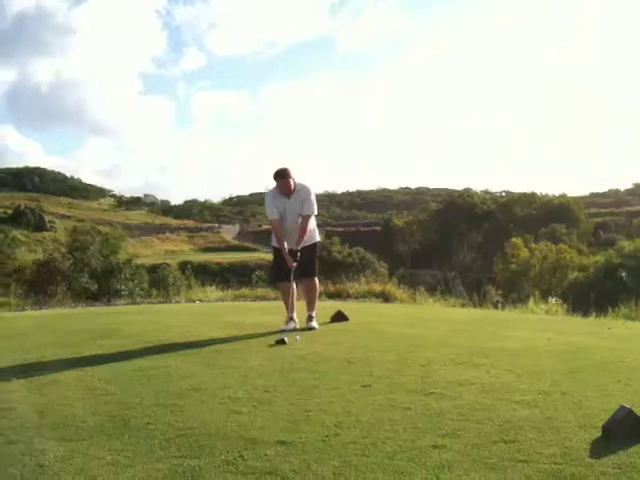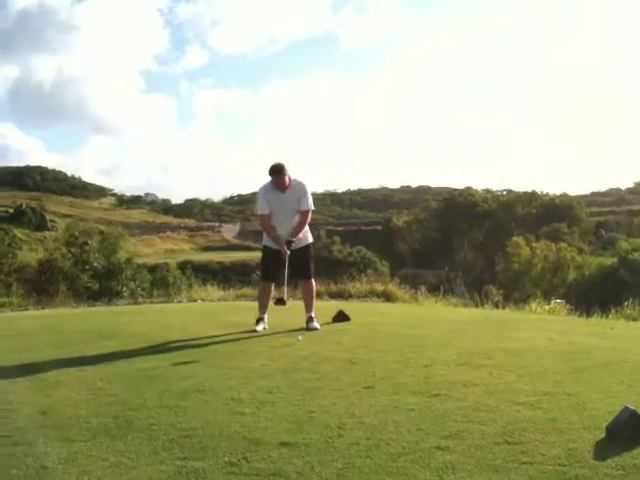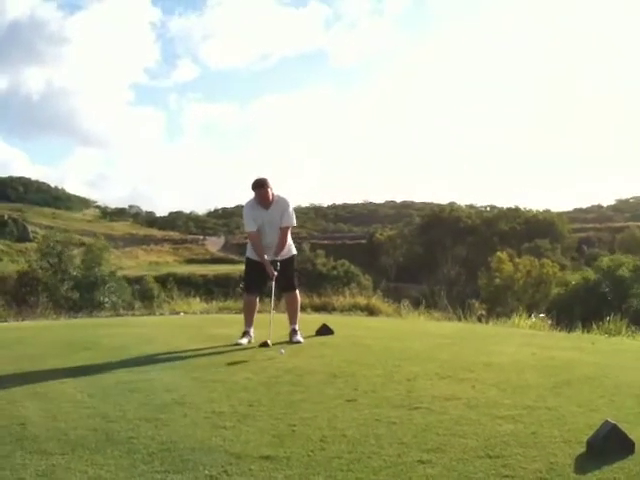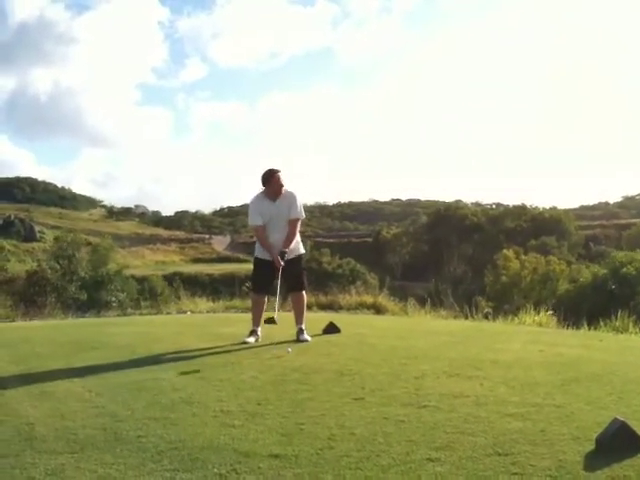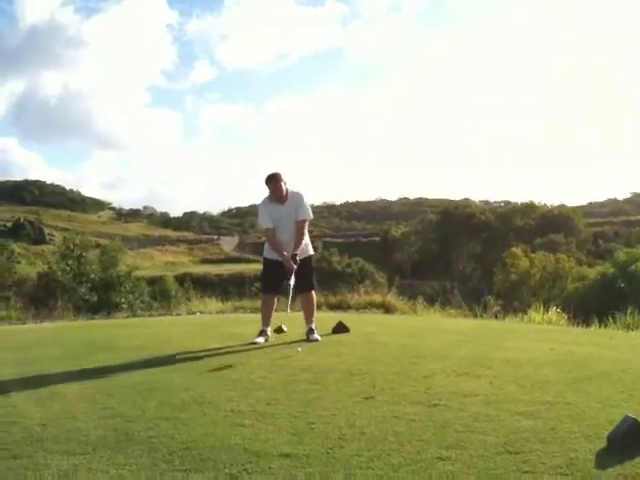
dt=1s
person 1, frame 1
left shoulder: (306, 192)
right shoulder: (271, 196)
left elbow: (305, 222)
right elbow: (276, 226)
left wrist: (297, 247)
right wrist: (285, 251)
left hip: (307, 240)
right hip: (282, 243)
left knee: (310, 277)
right knee: (284, 280)
left ankle: (311, 316)
right ankle: (291, 317)
person 1, frame 2
left shoulder: (301, 188)
right shoulder: (264, 192)
left elbow: (305, 216)
right elbow: (265, 222)
left wrist: (291, 239)
right wrist: (280, 243)
left hip: (300, 241)
right hip: (272, 243)
left knee: (307, 278)
right knee: (267, 280)
left ankle: (310, 317)
right ankle: (262, 318)
person 1, frame 3
left shoulder: (284, 204)
right shoulder: (249, 208)
left elbow: (285, 233)
right elbow: (253, 239)
left wrist: (275, 258)
right wrist: (266, 263)
left hip: (284, 254)
right hip: (256, 256)
left knee: (291, 290)
right knee: (250, 292)
left ankle: (294, 330)
right ankle: (248, 332)
person 1, frame 4
left shoulder: (291, 197)
right shoulder: (256, 203)
left elbow: (294, 226)
right elbow: (259, 233)
left wrist: (284, 250)
right wrist: (273, 255)
left hip: (292, 252)
right hip: (265, 254)
left knee: (298, 290)
right knee: (258, 292)
left ankle: (301, 329)
right ankle: (255, 330)
person 1, frame 5
left shoulder: (299, 199)
right shoulder: (265, 206)
left elbow: (301, 228)
right elbow: (270, 236)
left wrist: (295, 253)
right wrist: (285, 257)
left hip: (301, 253)
right hip: (274, 256)
left knee: (307, 290)
right knee: (268, 293)
left ankle: (311, 328)
right ankle: (265, 330)
